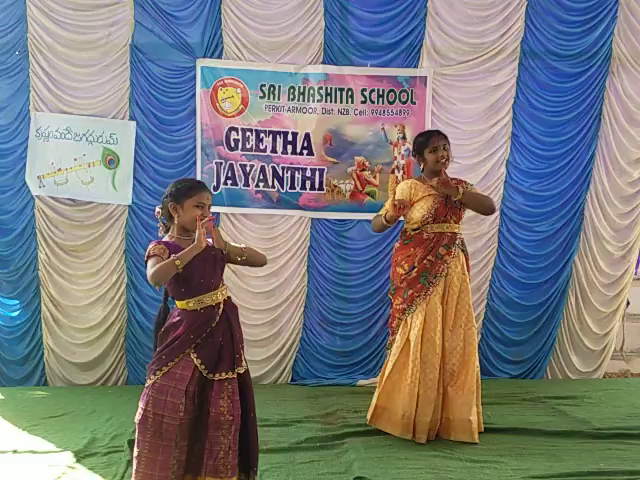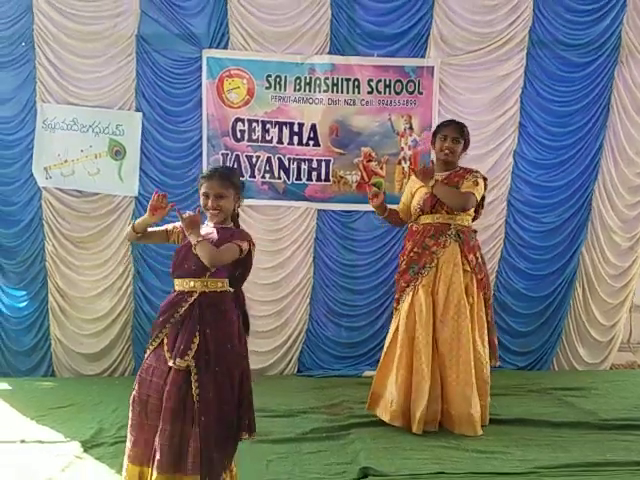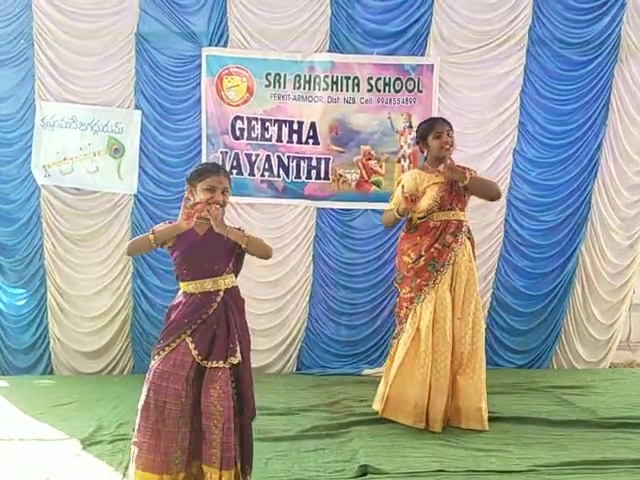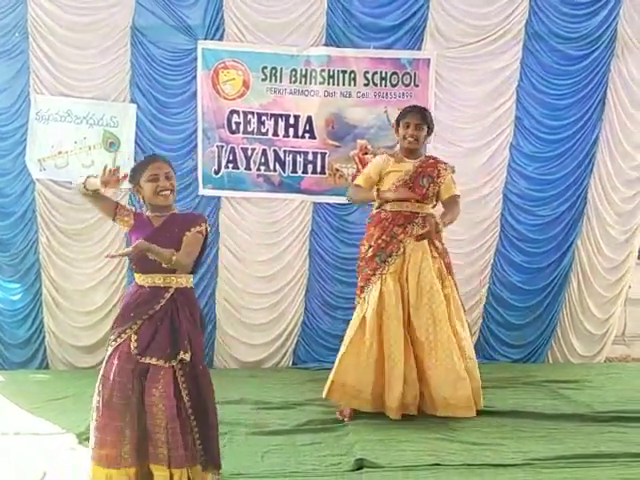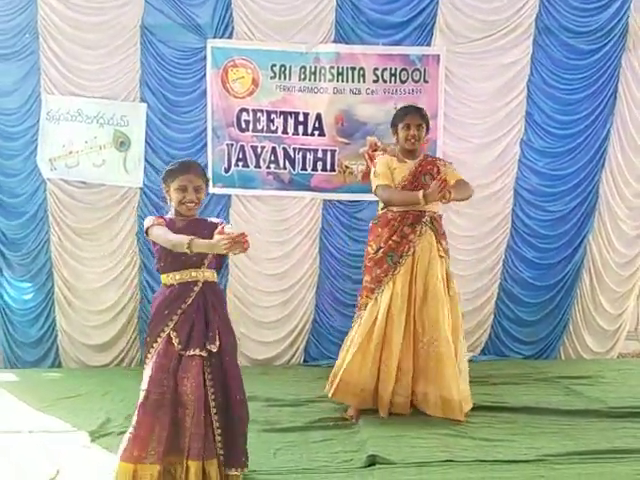
dt=1s
person 1, frame 1
left shoulder: (459, 185)
right shoulder: (409, 186)
left elbow: (490, 207)
right elbow: (377, 225)
left wrist: (455, 192)
right wrist: (391, 216)
left hip: (451, 269)
right hip: (416, 268)
left knee: (453, 339)
right knee: (417, 336)
left ankle: (450, 415)
right ankle: (413, 415)
person 1, frame 2
left shoulder: (472, 178)
right shoulder: (417, 179)
left elbow: (464, 203)
right elbow: (400, 218)
left wrist: (433, 183)
right wrist: (381, 208)
left hip: (457, 261)
right hip: (419, 260)
left knee: (456, 329)
right knee: (417, 328)
left ankle: (457, 407)
right ankle: (419, 405)
person 1, frame 3
left shoulder: (463, 173)
right shoulder: (413, 177)
left elbow: (495, 193)
right elbow: (387, 220)
left wrist: (460, 177)
right wrist: (403, 209)
left hip: (458, 258)
right hip: (422, 258)
left knee: (460, 328)
right knee: (424, 324)
left ankle: (456, 403)
right ankle: (416, 402)
person 1, frame 4
left shoulder: (439, 169)
right shoulder: (384, 162)
left elbow: (454, 207)
right elbow: (354, 193)
left wrist: (437, 223)
right wrist: (388, 192)
left hip: (422, 248)
right hip: (382, 247)
left knee: (432, 318)
right knee: (376, 314)
left ankle: (439, 394)
right ankle: (357, 394)
person 1, frame 5
left shoulder: (438, 166)
right shoulder: (384, 162)
left elbow: (466, 189)
right elbow: (386, 195)
left wrist: (445, 194)
right wrist: (424, 196)
left hip: (430, 250)
right hip: (391, 249)
left knee: (435, 319)
right knee: (385, 317)
left ankle: (435, 393)
right ankle: (362, 394)
person 2, frame 1
left shoulder: (213, 245)
right shoulder: (161, 248)
left elbow: (260, 260)
right elbow: (155, 278)
left wrist: (223, 246)
right wrist: (195, 246)
left hip: (220, 334)
right hip: (186, 334)
left knee: (218, 415)
right knee: (167, 411)
person 2, frame 2
left shoulder: (239, 239)
right shoulder: (186, 229)
left elbow: (213, 259)
right elbow: (132, 236)
left wrist: (195, 233)
right wrist: (149, 217)
left hip: (212, 323)
right hip: (177, 321)
left knee: (203, 403)
right knee: (154, 397)
person 2, frame 3
left shoulder: (231, 234)
right shoulder: (174, 230)
left elbow: (266, 251)
right elbow: (131, 249)
left wrist: (224, 230)
right wrist: (179, 227)
left hip: (224, 322)
right hip: (187, 319)
left knee: (220, 402)
right knee: (169, 396)
person 2, frame 4
left shoulder: (193, 222)
right shoulder: (134, 220)
left elbow: (185, 262)
right elbow: (85, 188)
left wrist: (147, 249)
right wrist: (101, 183)
left hip: (176, 315)
right hip: (136, 313)
left knee: (172, 396)
right knee: (120, 392)
person 2, frame 5
left shoulder: (213, 226)
right shoulder: (156, 224)
left elbow: (236, 240)
right elbow: (172, 242)
left wrist: (233, 241)
right wrist: (211, 245)
left hip: (207, 312)
right hip: (170, 311)
left knee: (205, 388)
right knee: (159, 388)
